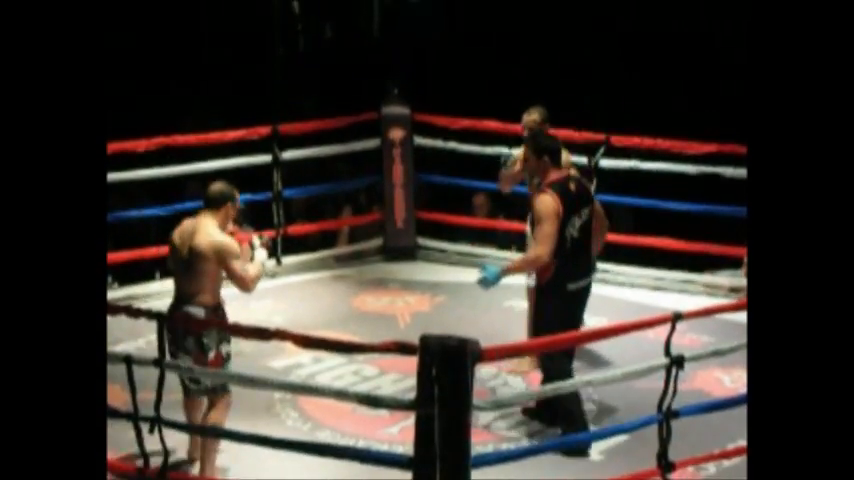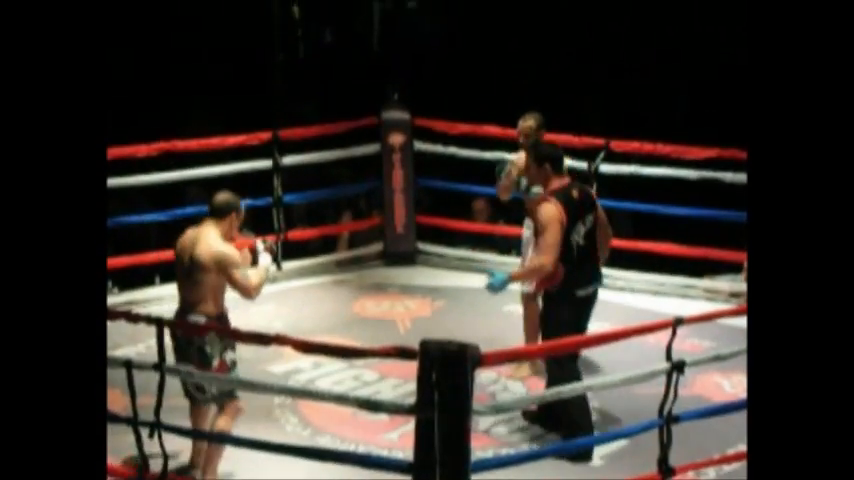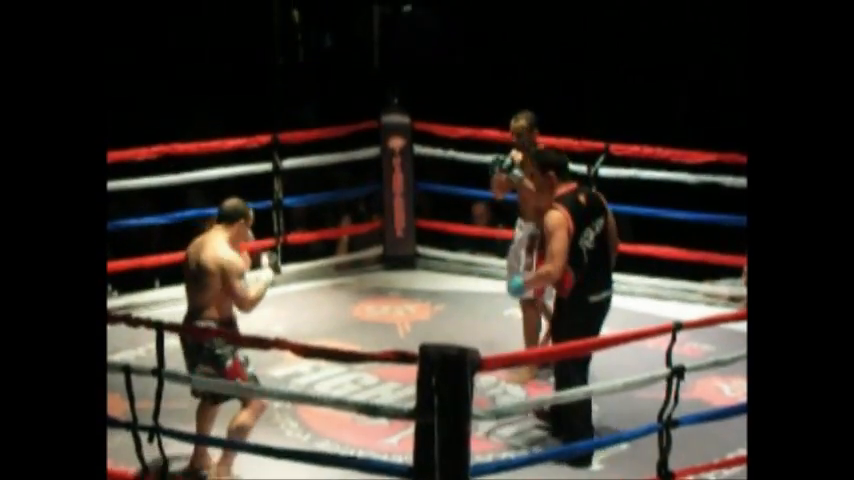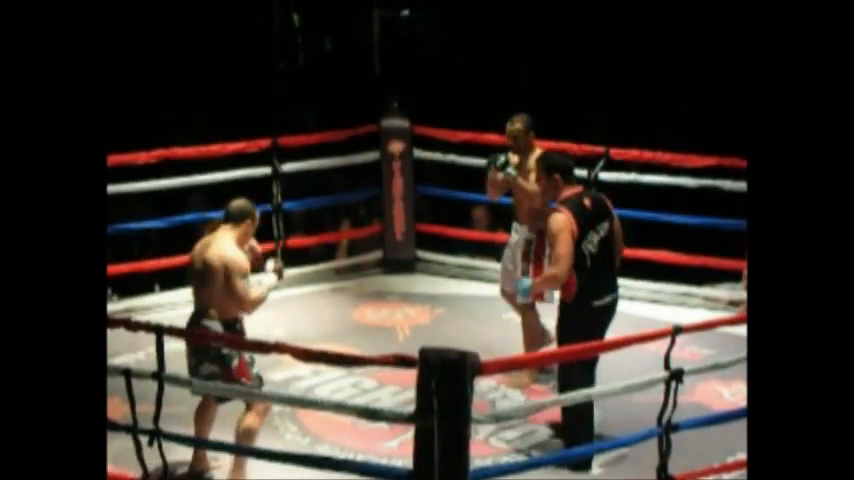
dt=0.1s
person 1, frame 1
left shoulder: (546, 199)
right shoulder: (581, 185)
left elbow: (540, 254)
right elbow: (600, 229)
left wrist: (500, 272)
left hip: (556, 288)
right hip: (581, 281)
left knee: (552, 357)
right knee: (562, 350)
left ankle: (576, 429)
right ankle: (547, 409)
person 1, frame 2
left shoulder: (549, 207)
right shoulder: (586, 193)
left elbow: (544, 263)
right elbow: (605, 237)
left wrist: (506, 278)
left hip: (563, 295)
right hip: (588, 288)
left knee: (562, 363)
right knee: (565, 356)
left ankle: (578, 440)
right ankle: (549, 414)
person 1, frame 3
left shoulder: (556, 214)
right shoulder: (595, 198)
left elbow: (552, 270)
right elbow: (613, 243)
left wrist: (522, 283)
left hip: (576, 301)
right hip: (601, 294)
left knee: (570, 368)
right knee: (574, 362)
right ankle: (561, 418)
person 1, frame 4
left shoulder: (561, 217)
right shoulder: (601, 200)
left elbow: (558, 274)
right elbow: (617, 248)
left wrist: (531, 286)
left hip: (580, 306)
right hip: (607, 297)
left knee: (572, 375)
right knee: (584, 366)
right ankle: (580, 429)
person 2, frame 1
left shoulder: (181, 229)
right shoulder: (220, 241)
right elbow: (247, 283)
right wrist: (260, 253)
left hip: (177, 314)
right hip: (204, 320)
left knee: (194, 384)
right knee: (219, 398)
left ankle: (194, 448)
right ankle: (206, 474)
person 2, frame 2
left shoulder: (186, 238)
right shoulder: (223, 251)
right elbow: (250, 290)
right wrist: (265, 259)
left hip: (185, 325)
right hip: (208, 331)
left knee: (202, 394)
right knee: (229, 405)
person 2, frame 3
left shoulder: (197, 245)
right shoulder: (228, 257)
right elbow: (246, 303)
right wrist: (268, 273)
left hip: (193, 329)
right hip: (215, 335)
left knee: (212, 396)
right knee: (254, 402)
person 2, frame 4
left shoulder: (203, 245)
right shoulder: (231, 255)
right elbow: (248, 303)
right wrist: (272, 276)
left hip: (199, 328)
right hip: (221, 334)
left knee: (211, 396)
right knee: (258, 404)
person 3, frame 1
left shoulder: (558, 156)
right shoulder: (525, 153)
right elbow: (504, 187)
right wrist: (508, 170)
left knee: (535, 288)
left ankle: (533, 352)
person 3, frame 2
right shoulder: (520, 158)
right elbow: (503, 195)
left wrist: (534, 190)
right wrist: (506, 178)
right hip: (531, 227)
left knee: (529, 293)
right knee: (531, 290)
left ankle: (530, 358)
person 3, frame 3
right shoulder: (516, 156)
right elbow: (498, 192)
left wrist: (516, 174)
right wrist: (498, 173)
left hip: (539, 231)
right hip: (523, 226)
left knee: (528, 297)
right knee: (522, 288)
left ankle: (530, 362)
person 3, frame 4
left shoulder: (538, 160)
right shoulder: (512, 157)
left elbow: (536, 197)
right elbow: (494, 194)
left wrist: (510, 174)
right wrist: (493, 172)
left hip: (535, 234)
right hip: (519, 230)
left knee: (524, 300)
right knee: (509, 292)
left ankle: (531, 365)
right ankle: (541, 335)
